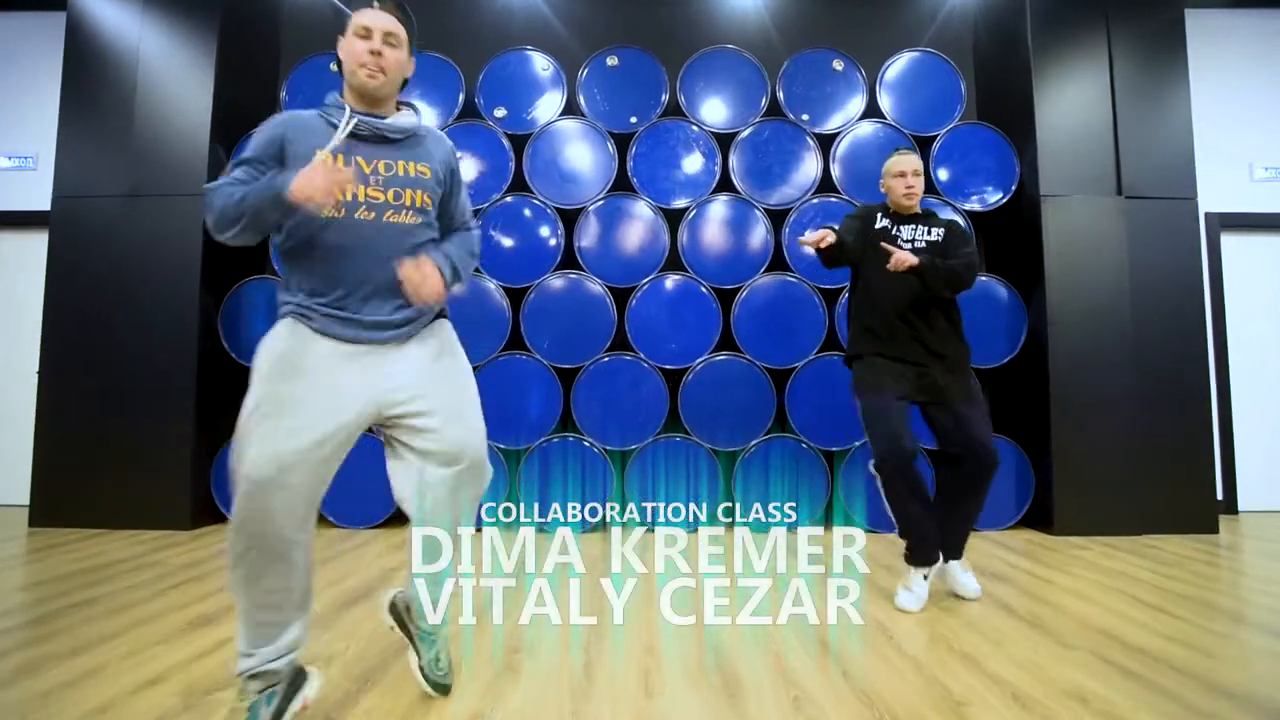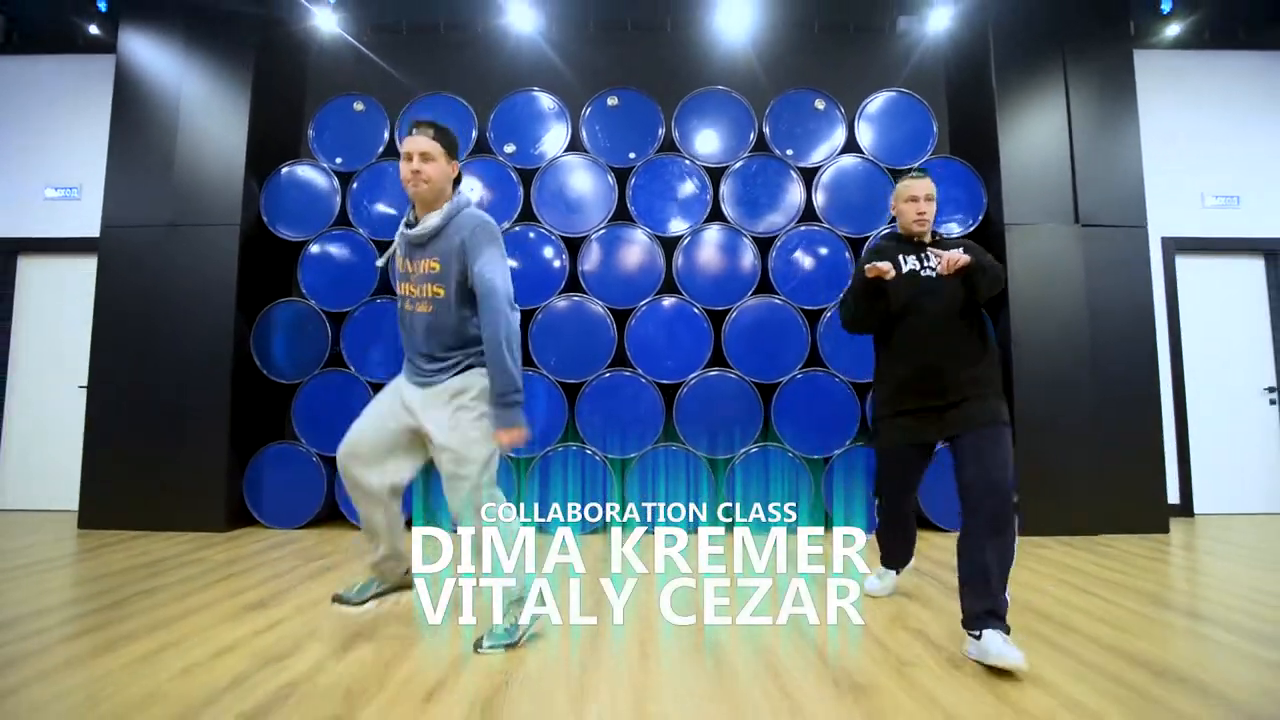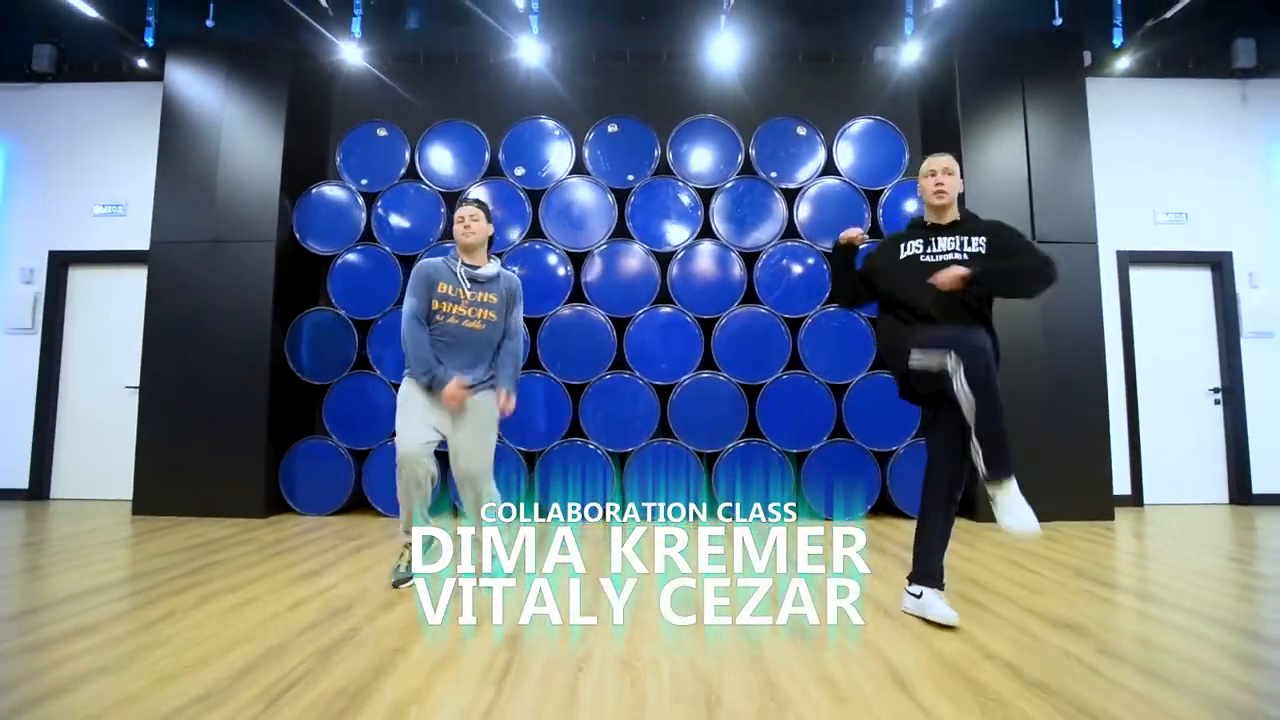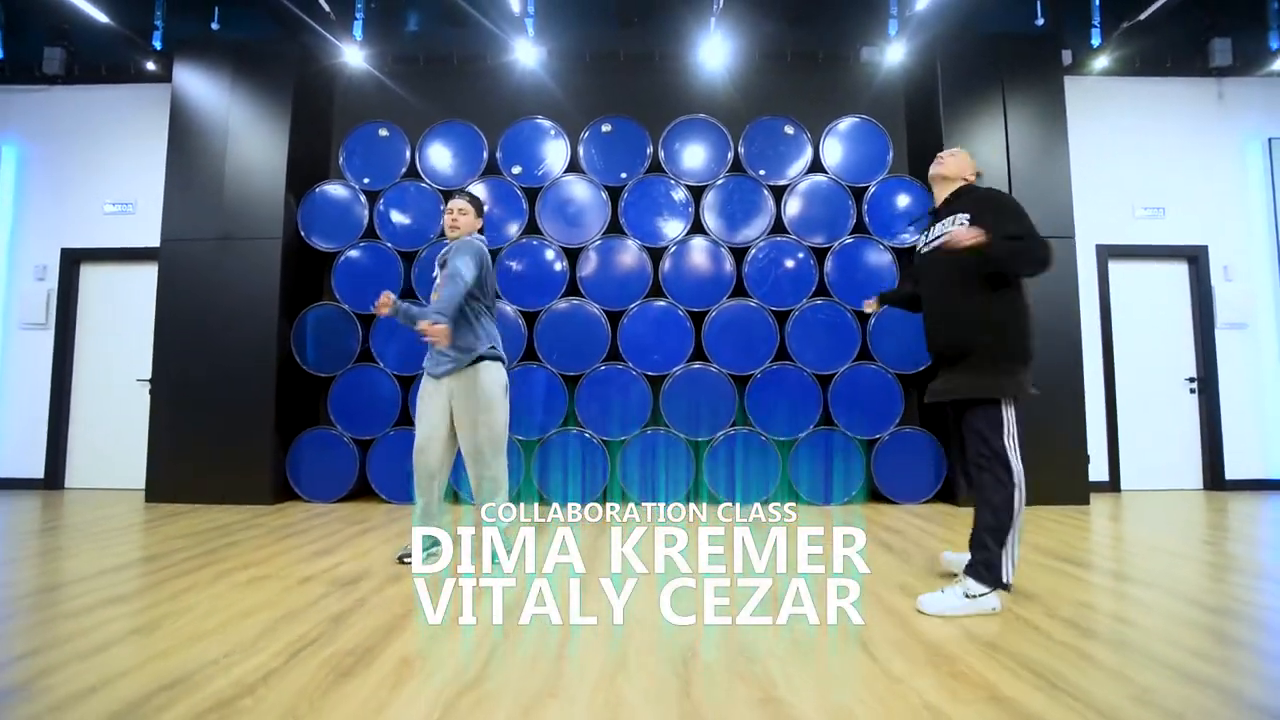
dt=1s
person 1, frame 1
left shoulder: (437, 149)
right shoulder: (293, 130)
left elbow: (465, 235)
right elbow: (223, 213)
left wrist: (440, 266)
right wrist: (286, 192)
left hip: (419, 343)
right hip: (312, 341)
left knee: (459, 468)
right knee: (269, 490)
person 1, frame 2
left shoulder: (475, 228)
right shoulder: (406, 234)
left elbow: (498, 312)
left wrist: (507, 405)
left hip: (468, 385)
right hip: (415, 382)
left knee: (474, 499)
right knee: (356, 457)
left ankle: (515, 607)
right ankle: (392, 568)
person 1, frame 3
left shoulder: (509, 284)
right shoulder: (428, 270)
left elbow: (511, 342)
right elbow: (412, 326)
left wrist: (507, 386)
right wrist: (438, 379)
left hip: (479, 394)
right hip: (424, 387)
left knee: (474, 473)
right knee: (411, 454)
right ankle: (415, 544)
person 1, frame 4
left shoulder: (470, 249)
right shoulder: (446, 262)
left elbow: (457, 283)
left wrist: (439, 317)
right wrist: (401, 311)
left hip: (479, 369)
right hip: (437, 373)
left knee: (485, 457)
right knee: (428, 455)
right ankle: (428, 537)
person 2, frame 1
left shoulder: (950, 231)
right shoulder: (868, 220)
left elbow: (963, 275)
right elbow: (846, 252)
left wrist: (918, 264)
right wrist: (830, 240)
left hip: (942, 361)
right hip: (881, 360)
left knee: (978, 454)
right knee: (894, 452)
left ankle: (949, 554)
right ankle: (920, 560)
person 2, frame 2
left shoulder: (959, 248)
right shoulder: (881, 254)
left elbow: (993, 281)
right elbow: (855, 323)
left wrist: (967, 265)
right wrist: (869, 283)
left hip: (974, 396)
right hip: (904, 399)
left knee: (992, 498)
right knee: (894, 496)
left ankle: (986, 628)
right ankle: (894, 563)
person 2, frame 3
left shoulder: (992, 235)
right shoulder: (896, 244)
left elbow: (1040, 272)
right elbow: (848, 296)
left wrist: (971, 276)
right wrist: (843, 252)
left hip: (966, 374)
right hip: (912, 351)
left knee: (947, 476)
right knee: (972, 350)
left ankle: (923, 586)
right ankle: (1002, 480)
person 2, frame 4
left shoulder: (990, 205)
right shoulder: (933, 229)
left elbow: (1034, 256)
left wrist: (985, 245)
right wrist: (887, 299)
left hip: (990, 356)
right hip: (960, 360)
left knee: (993, 460)
right knee: (983, 457)
left ankle: (984, 582)
right ankle: (991, 557)
